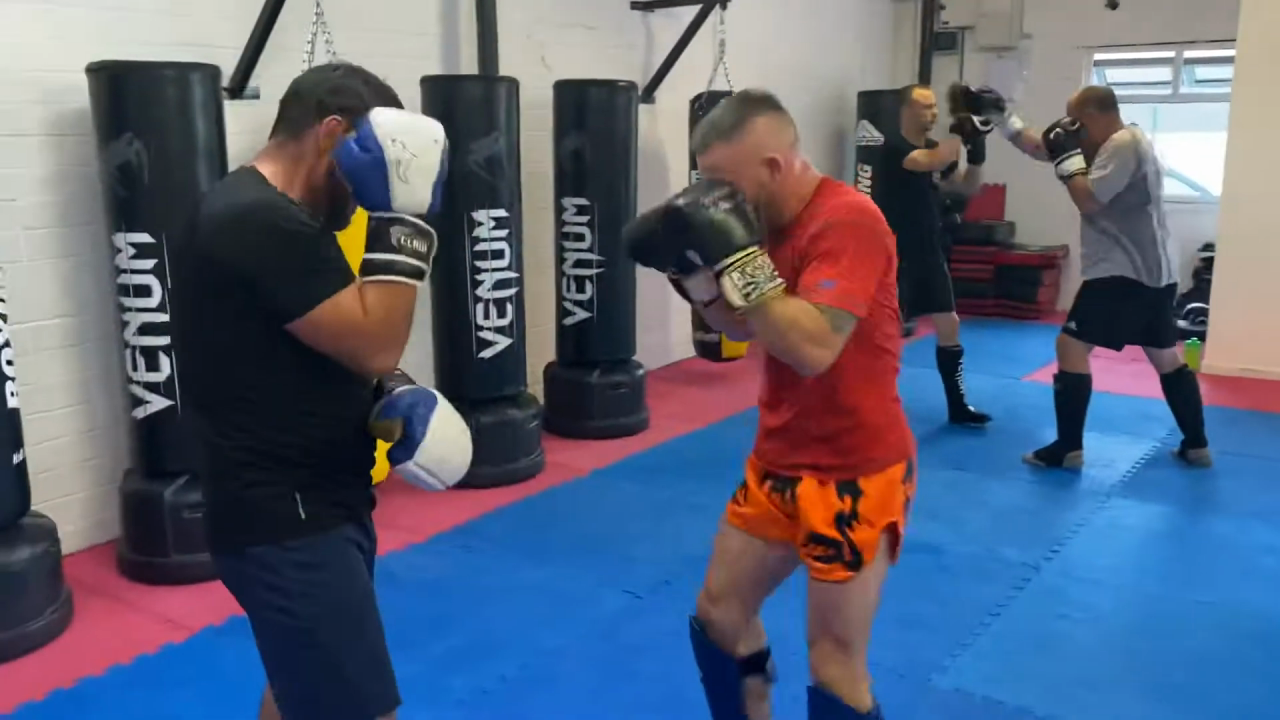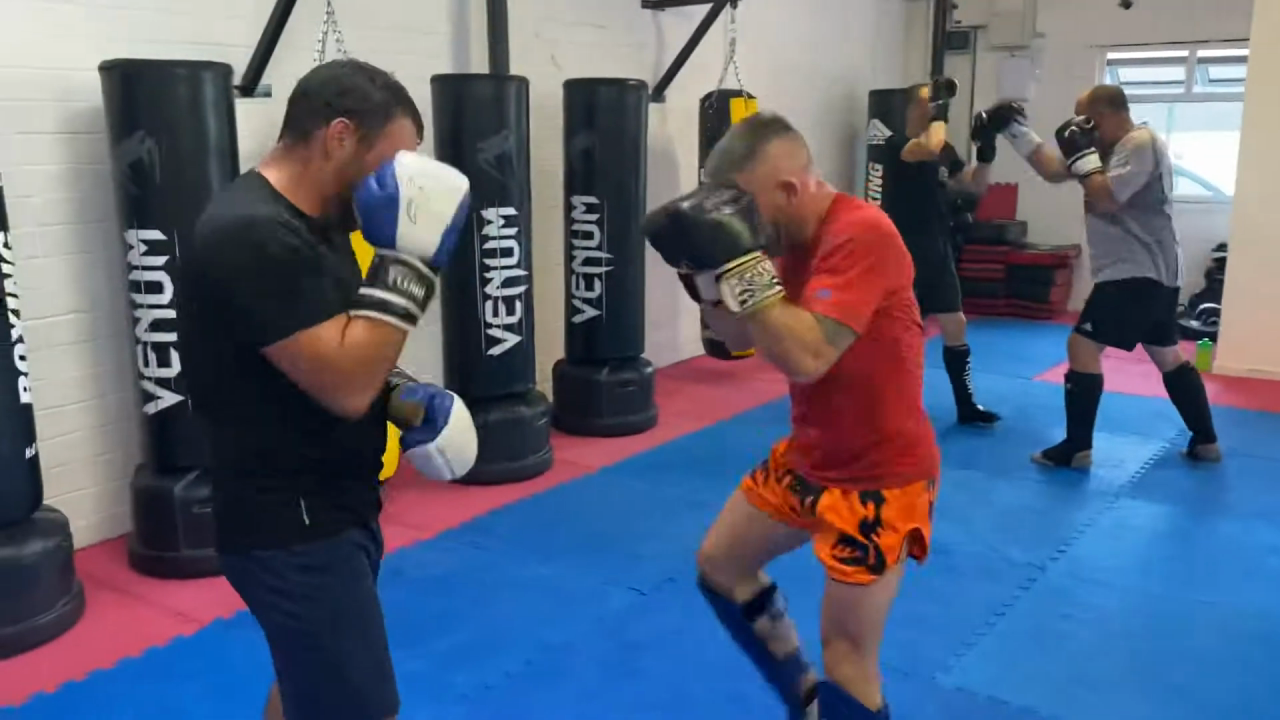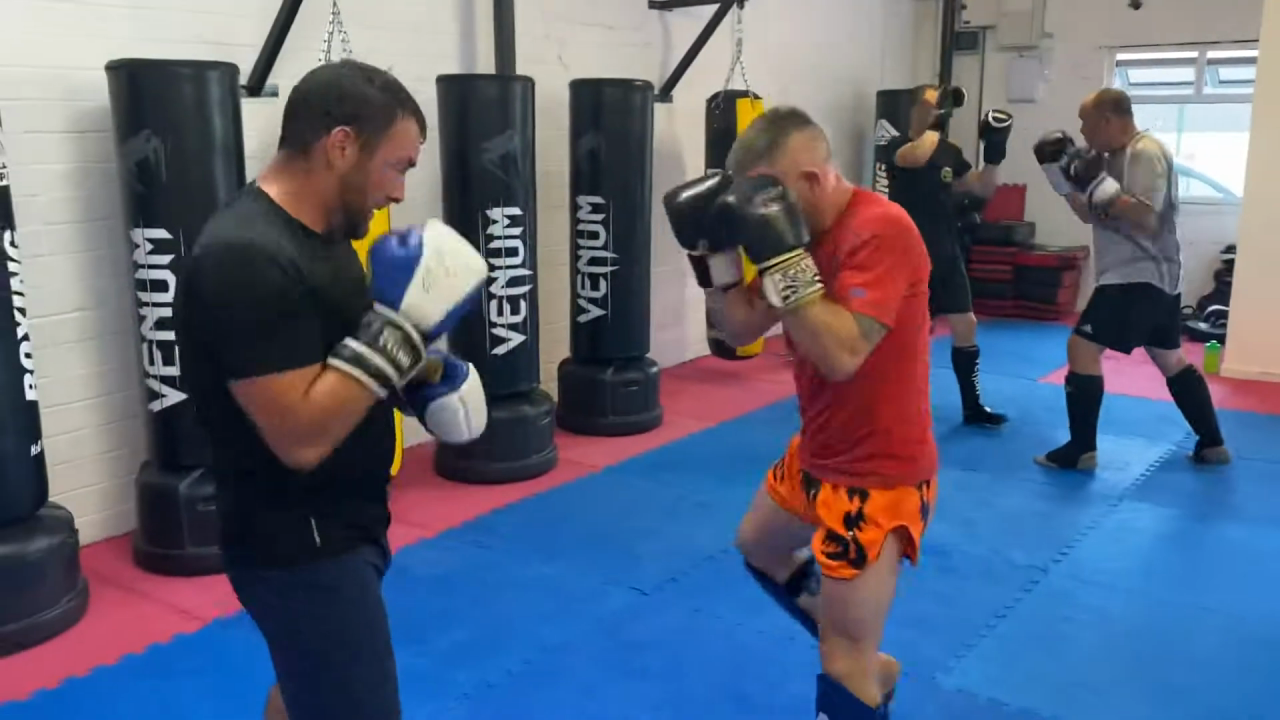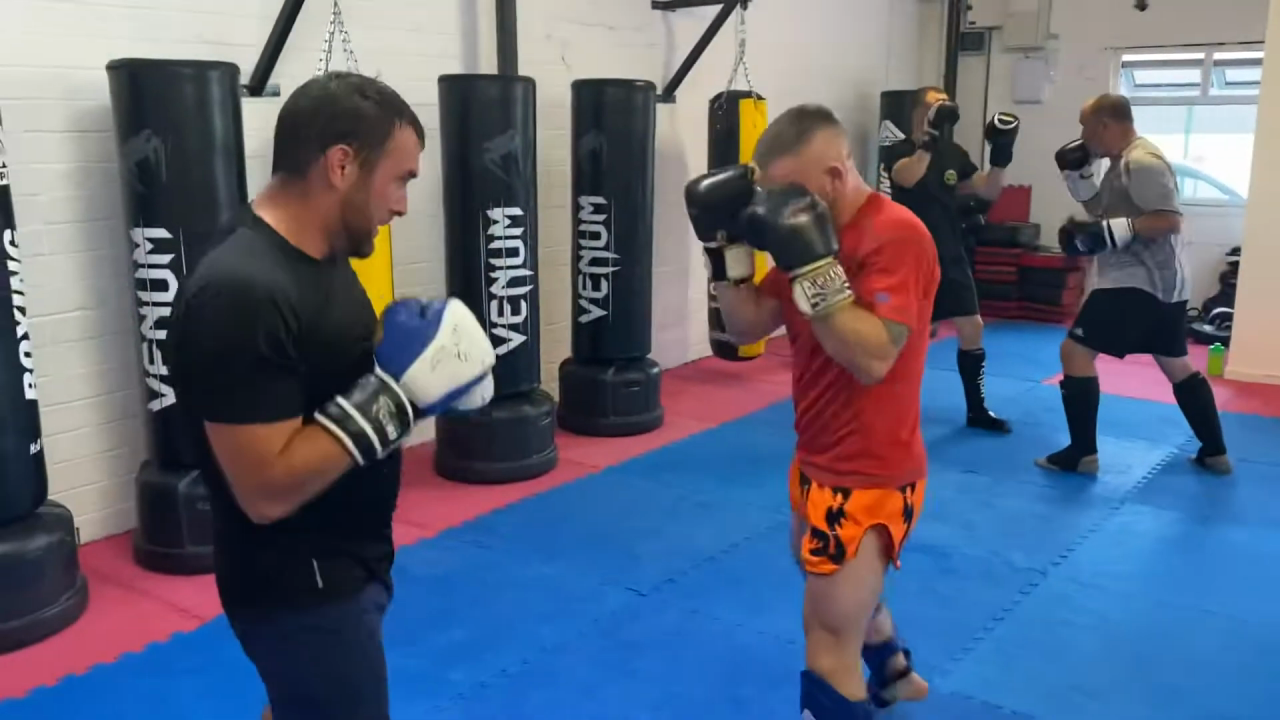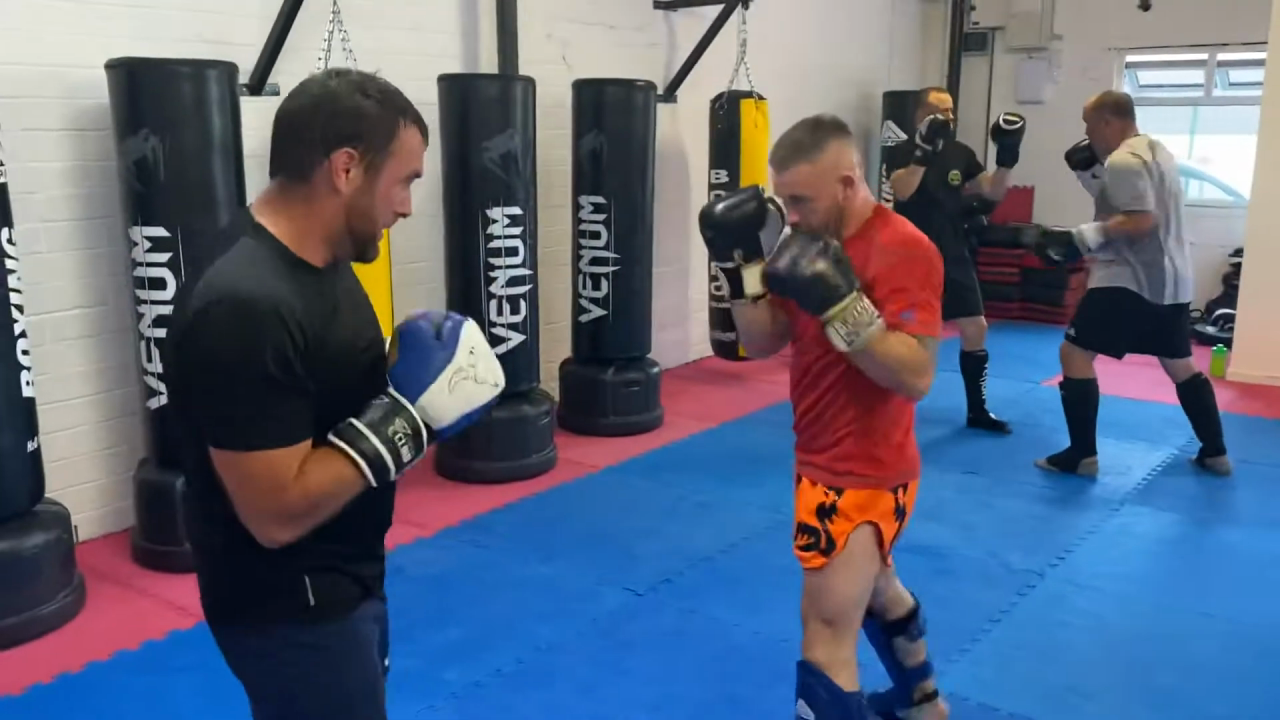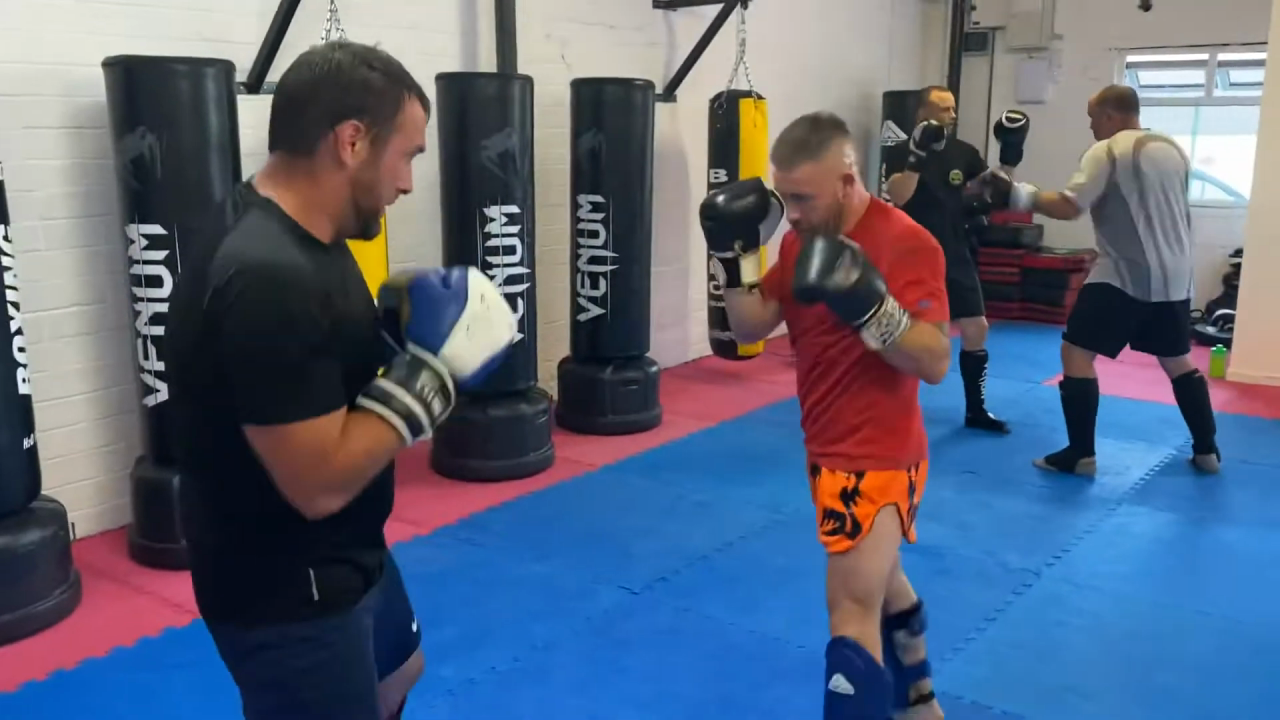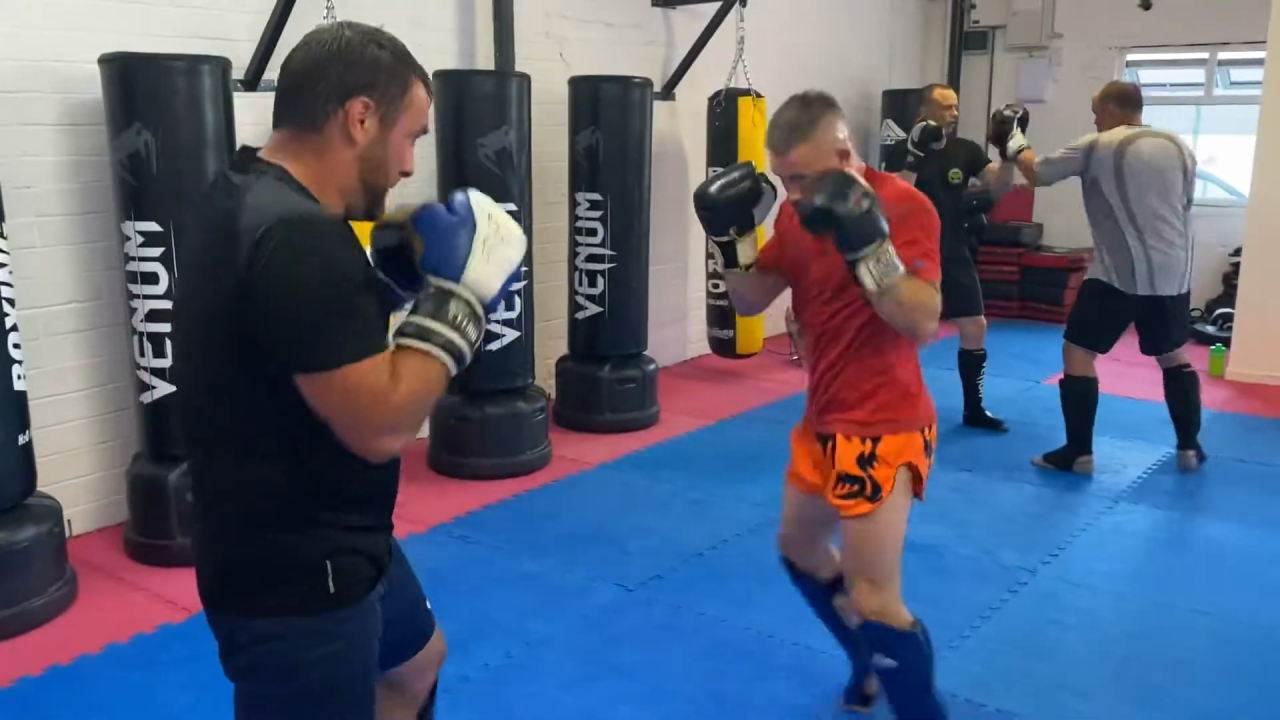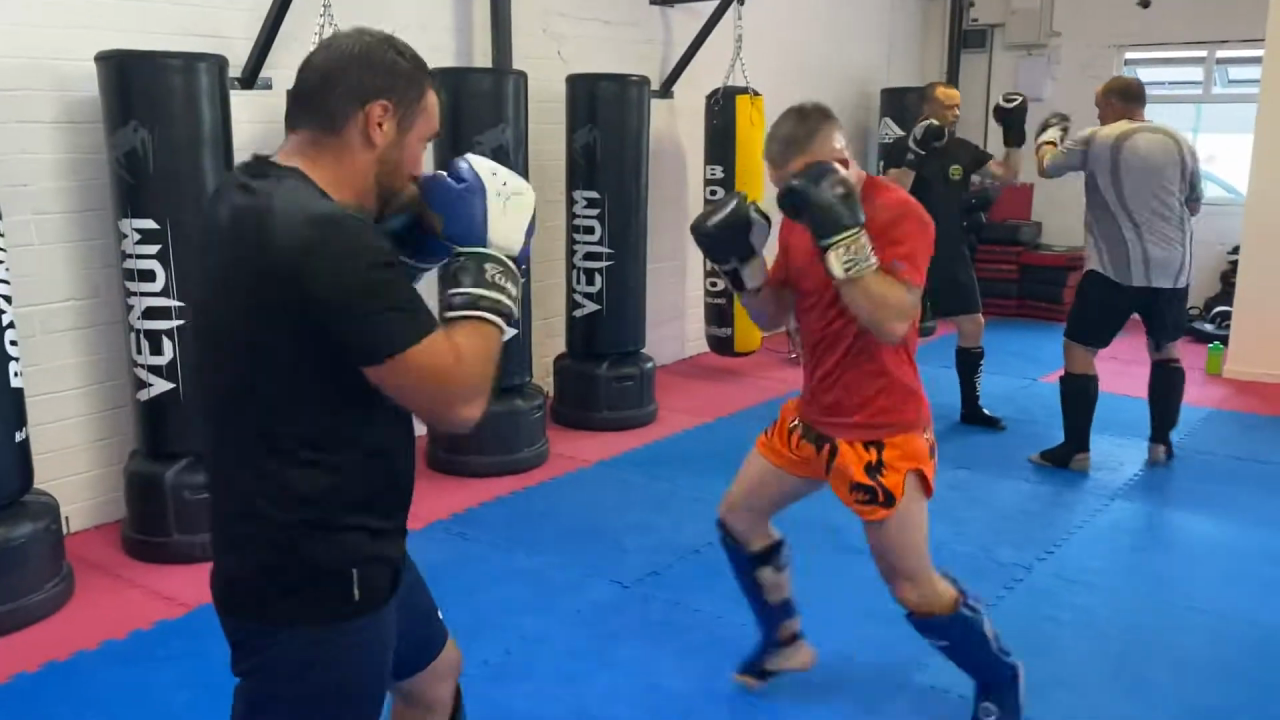
dt=0.1s
person 1, frame 1
left shoulder: (264, 215)
right shoulder: (251, 221)
left elbow: (335, 352)
right elbow: (374, 342)
left wrist: (390, 399)
right wrist: (403, 214)
left hip: (307, 507)
right hip: (284, 522)
person 1, frame 2
left shoulder: (306, 221)
right shoulder: (248, 236)
right elbow: (348, 385)
left wrist: (404, 398)
right wrist: (409, 255)
left hip: (320, 508)
right hip: (289, 524)
person 1, frame 3
left shoulder: (313, 232)
right shoulder: (243, 258)
right elbow: (301, 436)
left wrist: (413, 368)
right wrist: (401, 322)
left hip: (330, 523)
right hip: (301, 541)
person 1, frame 4
left shoulder: (315, 254)
right shoulder: (242, 295)
right elbow: (268, 489)
left wrist: (404, 366)
right wrist: (394, 389)
left hip: (342, 556)
right hip: (300, 580)
person 1, frame 5
left shoulder: (316, 258)
right shoulder: (246, 308)
right elbow: (278, 513)
left wrist: (411, 377)
right wrist: (407, 411)
left hip: (339, 571)
right hip: (292, 598)
person 1, frame 6
left shoulder: (279, 231)
right shoulder: (267, 278)
right elbow: (320, 484)
left wrist: (390, 319)
right wrist: (432, 358)
left hip: (327, 555)
right hip: (286, 581)
person 1, frame 7
left shoulder: (251, 192)
right shoulder: (292, 239)
right elbow: (379, 427)
left wrist: (398, 259)
right wrist: (455, 288)
left hip: (336, 544)
right hip: (294, 570)
left knee: (417, 656)
person 1, frame 8
left shoulder: (252, 198)
right shoulder: (324, 234)
right elbow: (456, 398)
left wrist: (405, 241)
right wrist: (486, 258)
left hip: (342, 548)
right hip: (314, 574)
person 2, frame 1
left shoulder: (847, 222)
right shoulder: (766, 224)
left elbow: (813, 348)
right elbow: (743, 327)
left wrist: (737, 256)
right wrist: (691, 267)
left hip: (854, 474)
right hip: (781, 460)
left knee: (834, 665)
right knee: (717, 613)
person 2, frame 2
left shoulder: (859, 237)
right shoulder: (793, 238)
left elbow: (804, 358)
right elbow: (747, 331)
left wrist: (745, 257)
right wrist: (702, 266)
left hip: (880, 478)
right hip: (813, 458)
left knee: (846, 659)
right knee: (719, 563)
person 2, frame 3
left shoulder: (881, 232)
right shoulder: (809, 231)
left elbow: (840, 353)
right elbow: (743, 326)
left wrist: (780, 254)
right wrist: (712, 251)
left hip: (878, 476)
right hip: (822, 455)
left knee: (844, 656)
right knee: (760, 548)
right ankle: (864, 665)
person 2, frame 4
left shoulder: (896, 236)
right shoulder: (808, 234)
left elbow: (869, 358)
right elbow: (745, 327)
left wrist: (809, 265)
right wrist: (725, 241)
left hip: (869, 476)
right hip: (824, 462)
left knee: (827, 656)
right knee: (844, 588)
person 2, frame 5
left shoulder: (904, 251)
right shoulder: (817, 246)
left elbow: (913, 377)
right elbow: (759, 343)
left wrist: (839, 302)
right wrist: (740, 262)
left hip: (864, 476)
right hip: (825, 463)
left knee: (824, 647)
right knee: (869, 586)
person 2, frame 6
left shoulder: (905, 244)
right shoulder: (804, 236)
left elbow: (934, 362)
right elbow: (749, 326)
left wrist: (867, 303)
right wrist: (737, 249)
left hip: (877, 458)
right hip: (827, 447)
left knee: (849, 631)
right knee: (880, 583)
person 2, frame 7
left shoulder: (905, 208)
right shoulder: (799, 213)
left elbow: (920, 323)
right elbow: (750, 301)
left wrist: (866, 243)
right wrist: (732, 233)
left hip: (884, 426)
right hip: (825, 419)
left knee: (872, 597)
right knee: (798, 548)
right ankle: (881, 670)
person 2, frame 8
left shoulder: (900, 216)
right shoulder: (803, 222)
left elbow: (892, 323)
right elbow: (772, 317)
left wrist: (843, 238)
right wrist: (742, 260)
left hip: (882, 427)
right hip: (816, 414)
left knee: (912, 586)
right knee: (739, 516)
right ankle: (784, 640)
person 3, frame 1
left shoulder: (1125, 145)
right shoulder: (1111, 143)
left elbow: (1089, 201)
right elbow: (1044, 148)
left wrist: (1068, 156)
right wrist: (1001, 114)
left hip: (1124, 272)
right hip: (1152, 271)
left knee: (1071, 347)
right knee: (1165, 355)
left ankle: (1068, 448)
right ankle: (1197, 444)
person 3, frame 2
left shoulder: (1141, 144)
right shoulder: (1114, 143)
left elbow: (1103, 200)
right elbow: (1058, 170)
left wrist: (1085, 153)
right wrist: (1017, 129)
left hip: (1140, 271)
right hip: (1153, 272)
left knee: (1082, 348)
right knee: (1167, 353)
left ankle: (1077, 448)
right ankle: (1205, 440)
person 3, frame 3
left shoulder: (1145, 154)
right shoulder: (1117, 156)
left elbow: (1144, 219)
right elbow: (1088, 213)
left wrist: (1098, 184)
right wrist: (1057, 168)
left hip: (1139, 277)
right hip: (1153, 277)
left knee: (1081, 349)
right knee: (1169, 359)
left ankle: (1081, 450)
right ankle: (1212, 443)
person 3, frame 4
left shoulder: (1140, 162)
right shoulder: (1123, 161)
left elbow: (1168, 220)
right elbow: (1106, 211)
left wrist: (1106, 231)
right wrist: (1076, 175)
left hip: (1137, 283)
right hip: (1166, 282)
left knee: (1075, 352)
right knee: (1177, 365)
left ankle: (1083, 452)
right ankle: (1216, 451)
person 3, frame 5
left shoulder: (1124, 161)
right shoulder: (1154, 151)
left elbow: (1142, 221)
left wrist: (1078, 238)
right wrist: (1087, 173)
left hip: (1130, 283)
right hip: (1171, 283)
left knee: (1074, 354)
right knee: (1180, 365)
left ankle: (1082, 454)
right ankle: (1216, 451)
person 3, frame 6
left shoulder: (1108, 152)
right shoulder: (1174, 151)
left elbow: (1070, 206)
left wrist: (1018, 195)
left hip: (1125, 280)
right hip: (1176, 281)
left knee: (1076, 354)
right knee: (1180, 364)
left ankle: (1081, 453)
right ankle: (1206, 450)
person 3, frame 7
left shoulder: (1095, 147)
right shoulder: (1179, 147)
left elbow: (1037, 173)
left wrist: (1011, 139)
left hip: (1118, 275)
right hip: (1172, 276)
left knee: (1077, 353)
right knee: (1175, 358)
left ankle: (1078, 452)
right ankle: (1189, 447)
person 3, frame 8
left shoulder: (1094, 141)
right shoulder: (1180, 145)
left elbow: (1047, 167)
right elbow: (1193, 205)
left wrist: (1050, 133)
left hip: (1113, 270)
right hip: (1171, 271)
left knee: (1079, 353)
right knee: (1165, 354)
left ankle: (1076, 449)
right ankle: (1160, 442)
person 4, frame 1
left shoulder: (934, 149)
right shoulder: (895, 148)
left elbow: (968, 187)
right elbow: (937, 163)
left wrist: (975, 150)
right wrist: (957, 129)
left hip: (929, 256)
right hip: (895, 257)
left knee: (949, 326)
left ankle: (958, 406)
person 4, frame 2
left shoulder: (946, 150)
right shoulder: (897, 144)
left elbow: (977, 186)
right elbow: (928, 151)
left wrist: (986, 149)
right wrist: (939, 111)
left hip: (936, 254)
left knee: (955, 325)
left ankle: (967, 406)
person 4, frame 3
left shoulder: (950, 152)
right shoulder: (900, 146)
left elbow: (983, 189)
right elbow: (918, 157)
left wrist: (994, 150)
right wrist: (939, 120)
left hip: (945, 254)
left knee: (965, 326)
left ankle: (973, 407)
person 4, frame 4
left shoulder: (955, 153)
right shoulder: (901, 151)
left elbow: (988, 192)
right elbow: (907, 179)
left wrist: (1001, 154)
right wrist: (930, 136)
left hip: (950, 257)
left knee: (972, 328)
left ankle: (977, 410)
person 4, frame 5
left shoulder: (961, 153)
right shoulder: (902, 153)
left elbow: (995, 192)
right elbow: (901, 192)
left wrist: (1007, 154)
right wrist: (924, 149)
left hip: (954, 258)
left knee: (975, 329)
left ankle: (978, 411)
person 4, frame 6
left shoulder: (964, 152)
right shoulder: (901, 152)
right elbow: (896, 196)
left wrist: (1010, 156)
right wrist: (918, 154)
left hip: (955, 258)
left knee: (976, 329)
left ankle: (976, 411)
person 4, frame 7
left shoulder: (965, 150)
right shoulder: (901, 151)
left elbow: (1002, 185)
right wrist: (915, 154)
left hip: (954, 257)
left knee: (975, 329)
left ankle: (974, 410)
person 4, frame 8
left shoulder: (964, 149)
right shoulder: (903, 148)
left elbow: (1008, 175)
left wrist: (1014, 133)
right wrist: (916, 151)
left hip: (953, 255)
left knee: (972, 326)
left ankle: (971, 407)
